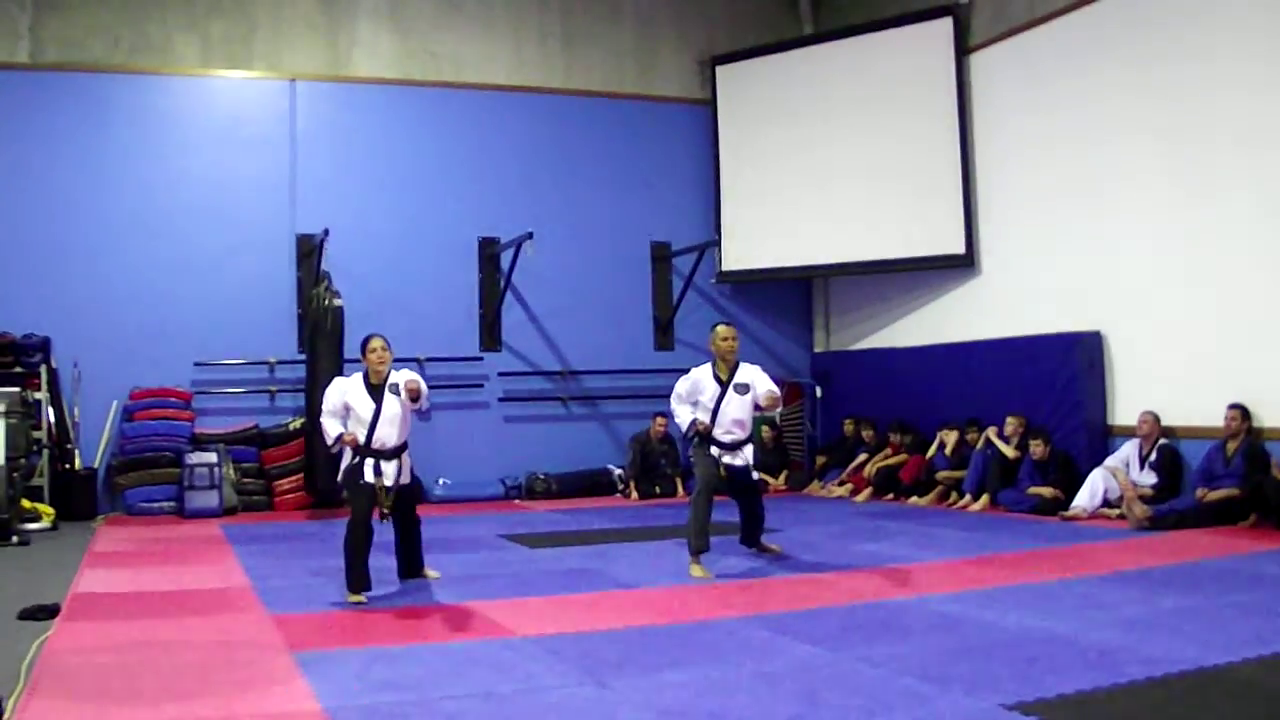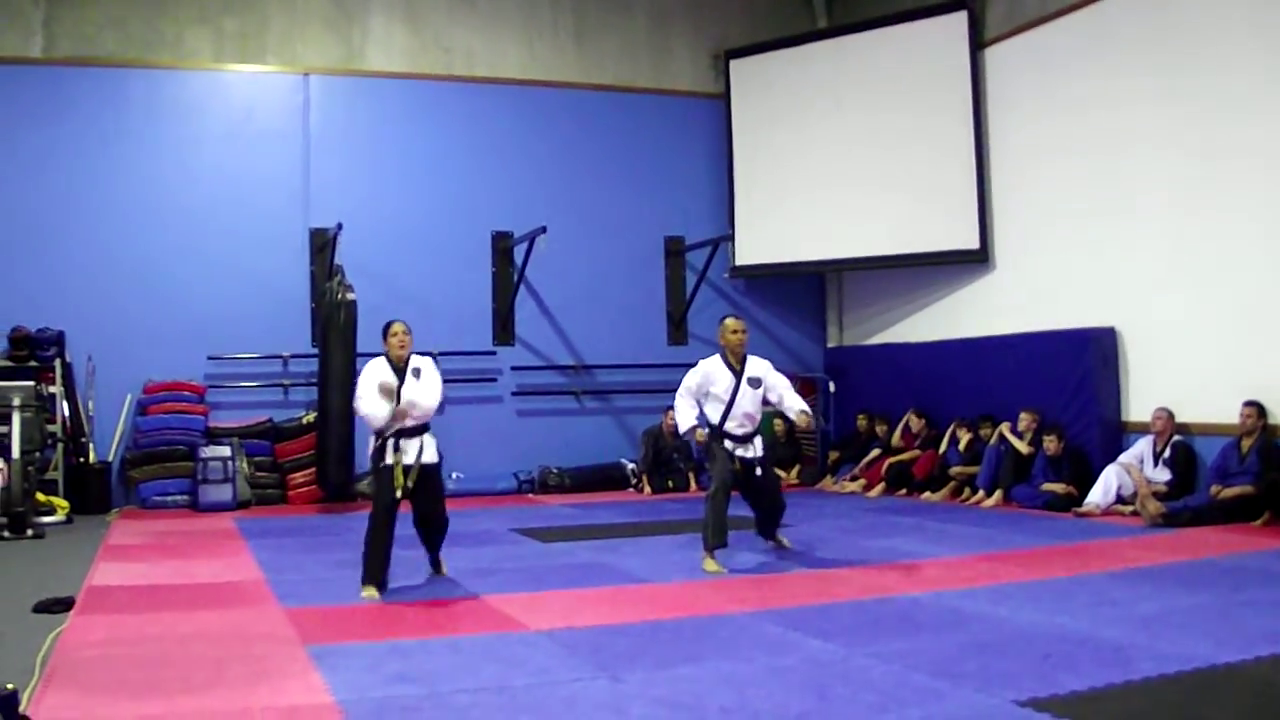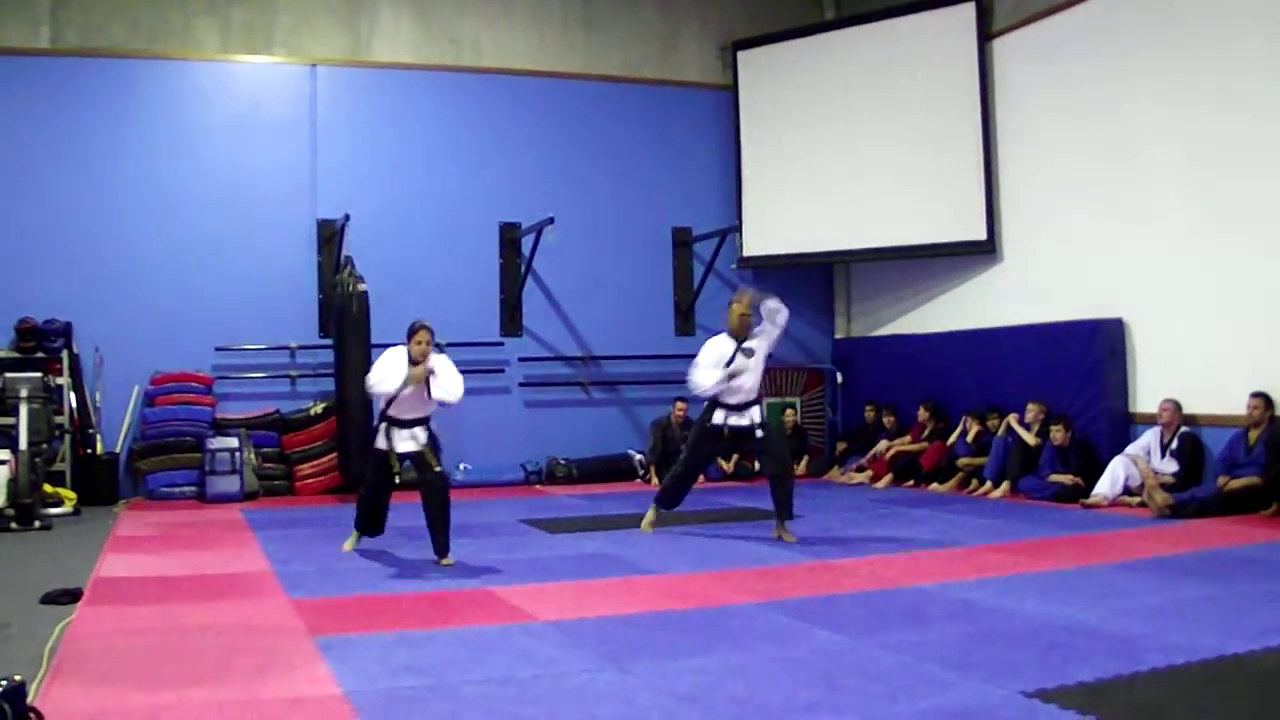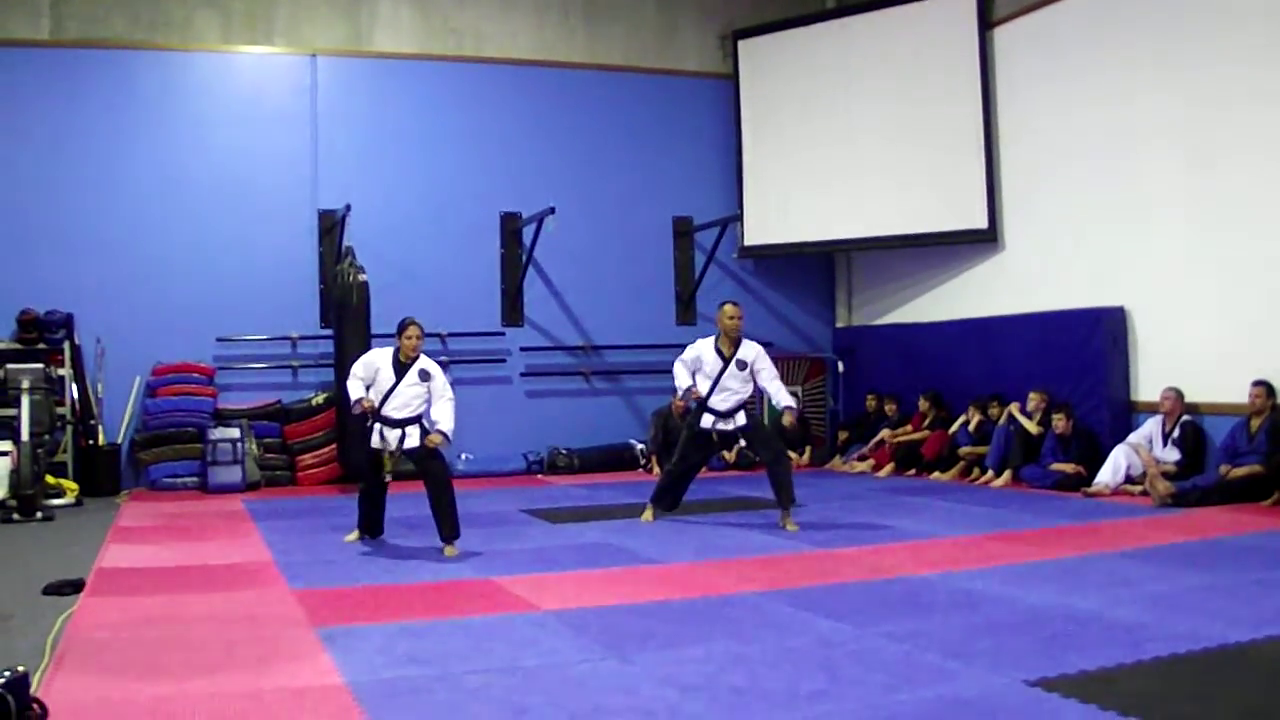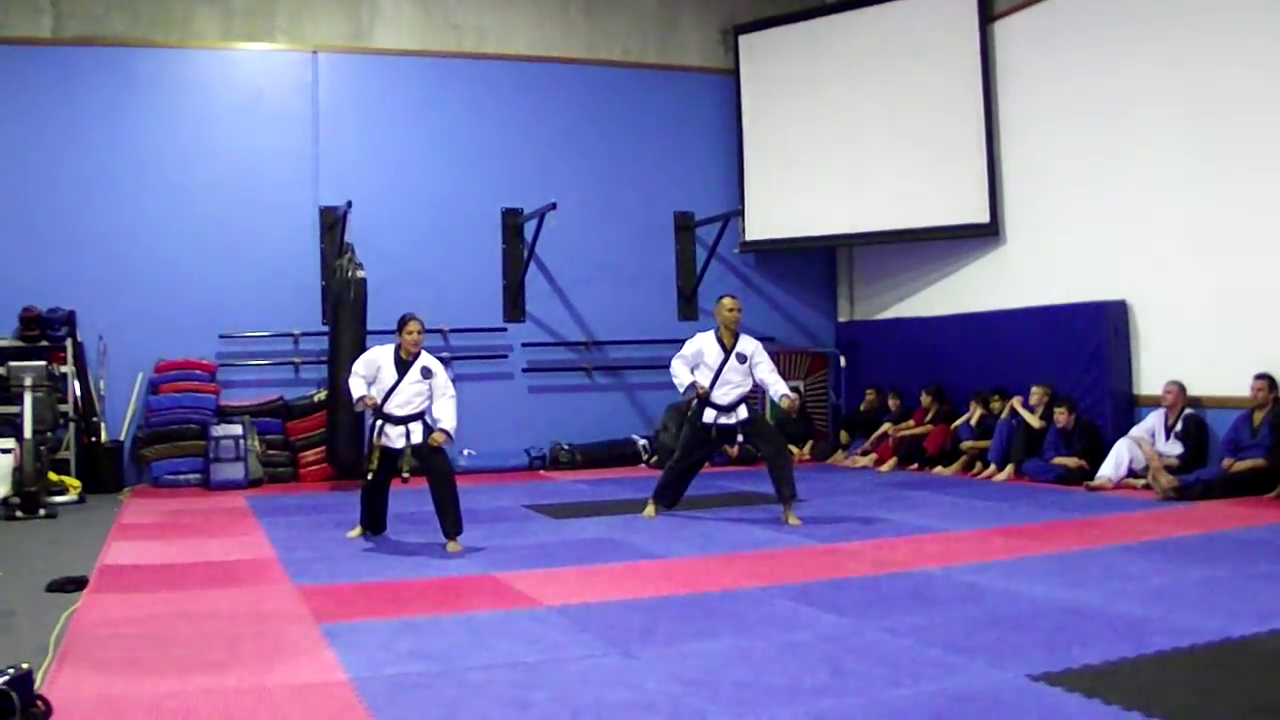
dt=0.7s
person 1, frame 1
left shoulder: (402, 380)
right shoulder: (347, 386)
left elbow: (416, 398)
right elbow: (329, 415)
left wrist: (415, 390)
right wrist: (340, 436)
left hip: (395, 464)
right hip: (361, 465)
left knee: (407, 520)
right knee: (360, 522)
left ankle: (414, 568)
right ankle: (356, 587)
person 1, frame 2
left shoulder: (424, 364)
right shoulder: (374, 368)
left elbow: (431, 399)
right elbow: (366, 407)
left wrist: (398, 395)
right wrist: (392, 413)
left hip: (422, 447)
right hip: (388, 450)
left knee: (433, 512)
right knee: (383, 513)
left ankle: (435, 560)
right ankle: (372, 581)
person 1, frame 3
left shoulder: (440, 362)
right shoulder: (393, 356)
left elbow: (454, 392)
right elbow: (376, 384)
left wrist: (426, 379)
right wrist: (406, 379)
left hip: (420, 434)
right hip: (389, 433)
left knee: (437, 489)
right knee: (375, 487)
left ankle: (442, 550)
right ankle: (362, 531)
person 1, frame 4
left shoulder: (430, 368)
right shoulder: (378, 358)
left elbow: (444, 400)
right elbow: (355, 377)
left wrist: (441, 431)
right wrist: (360, 399)
left hip: (415, 433)
right hip: (382, 432)
left knee: (439, 479)
right knee: (372, 483)
left ankle: (449, 539)
right ankle: (366, 529)
person 1, frame 5
left shoulder: (431, 365)
right shoulder: (379, 356)
left elbow: (445, 397)
right elbow: (357, 375)
left wrist: (444, 429)
right wrist: (363, 397)
left hip: (418, 430)
right hip: (385, 429)
left knee: (442, 476)
right knee: (375, 478)
left ankle: (451, 535)
right ankle: (368, 525)
person 2, frame 1
left shoulder: (752, 373)
right shoulder: (698, 376)
left elbow: (766, 391)
right elbow: (678, 401)
left wrist: (772, 398)
right wrist: (692, 423)
left hip: (740, 451)
right hip: (708, 449)
left knee: (752, 501)
right knee: (703, 493)
left ankle: (755, 542)
right ankle: (695, 559)
person 2, frame 2
left shoulder: (761, 366)
right shoulder: (707, 368)
left elbow: (783, 392)
right elbow: (685, 396)
left wrist: (801, 412)
right wrist: (689, 426)
left hip: (750, 445)
right hip: (720, 442)
left knee: (771, 497)
right knee: (720, 489)
left ankle: (767, 530)
right ankle: (709, 555)
person 2, frame 3
left shoulder: (760, 336)
right shoulder: (714, 345)
left elbow: (779, 316)
right elbow: (698, 381)
left wrist: (761, 300)
right wrist: (725, 378)
left hip: (751, 417)
right hip: (718, 416)
left knee: (781, 464)
right knee: (690, 463)
left ankle: (781, 525)
right ankle: (657, 507)
person 2, frame 4
left shoulder: (754, 351)
right shoulder: (701, 347)
left elbow: (771, 382)
right elbow: (681, 365)
left wrist: (788, 407)
right wrist: (687, 388)
left hip: (739, 418)
right hip: (706, 419)
left knee: (776, 455)
right knee: (682, 464)
left ankle: (786, 514)
right ankle: (653, 505)
person 2, frame 5
left shoulder: (751, 345)
right shoulder: (701, 341)
left elbow: (768, 374)
right elbow: (678, 364)
left wrist: (784, 395)
right wrist: (692, 385)
left hip: (739, 413)
right hip: (707, 414)
left knee: (777, 449)
right knee: (684, 460)
left ankle: (788, 509)
right ankle: (654, 501)
